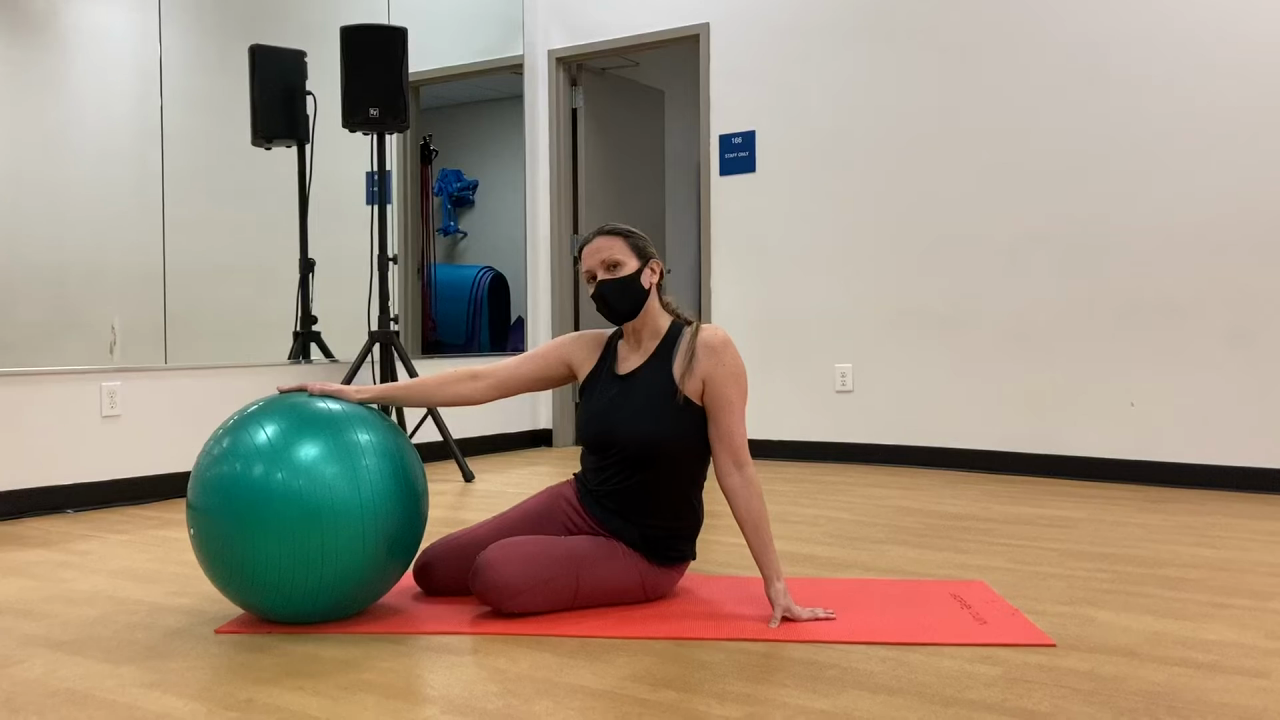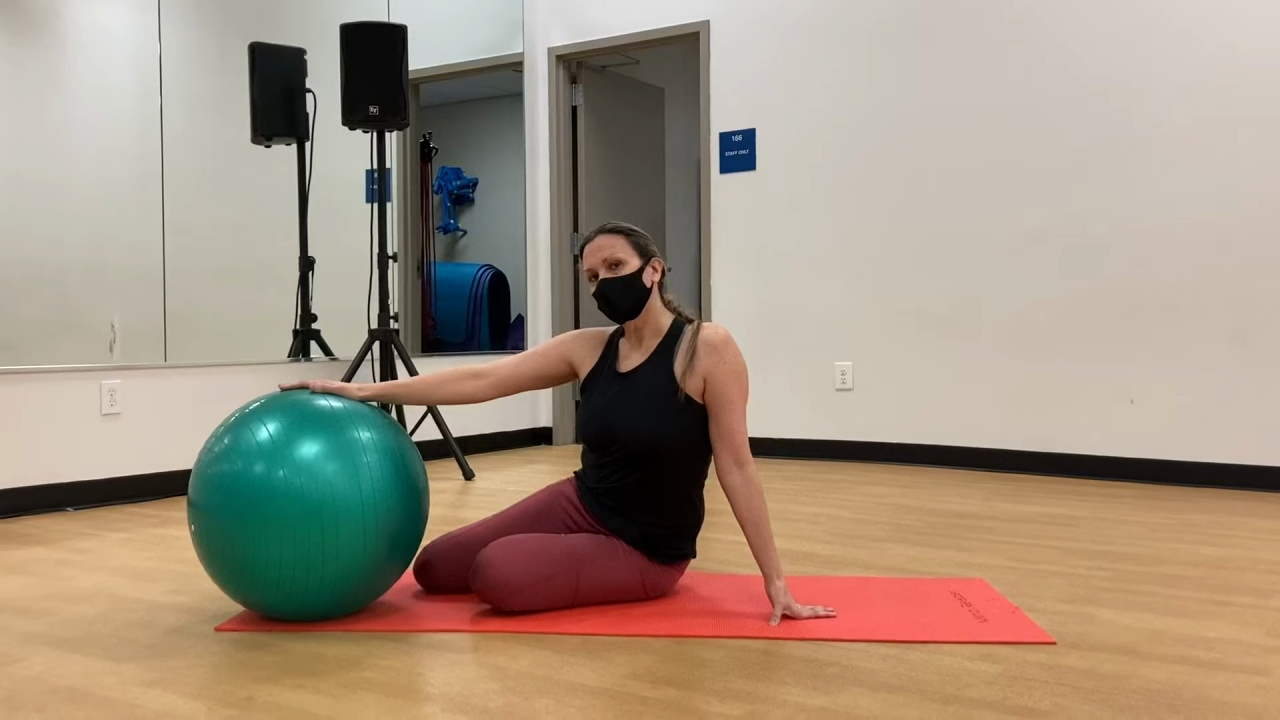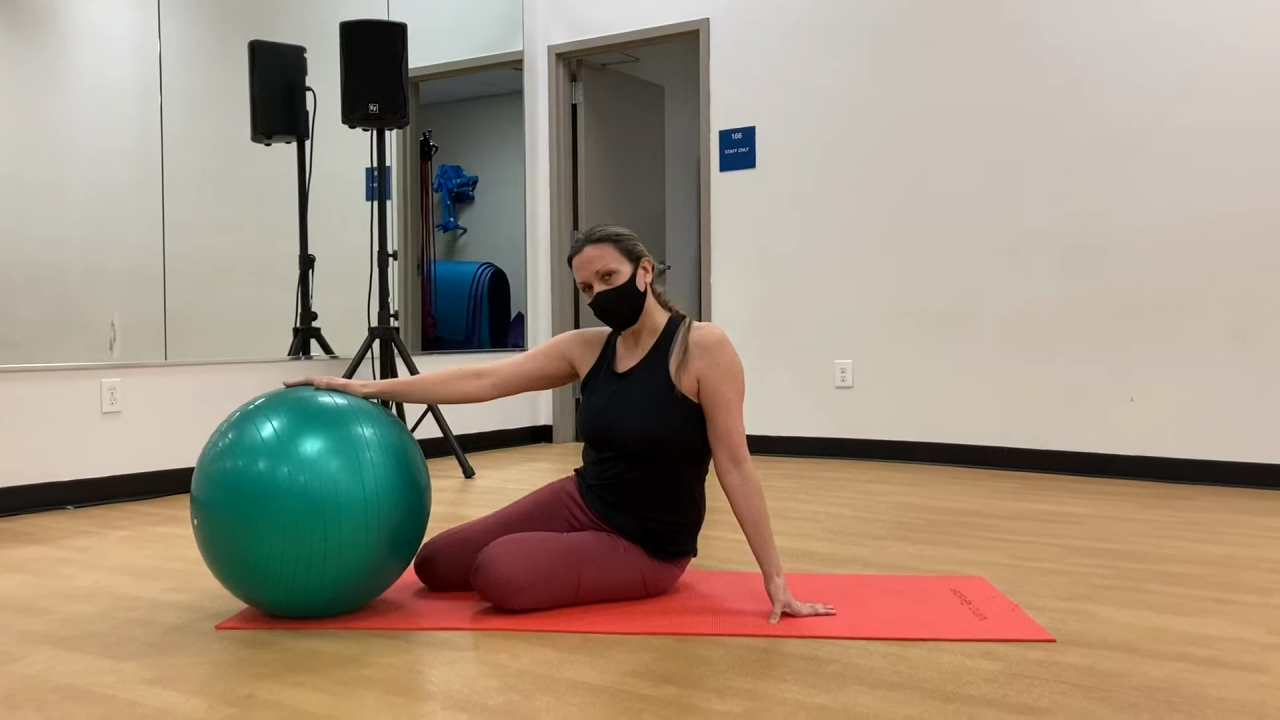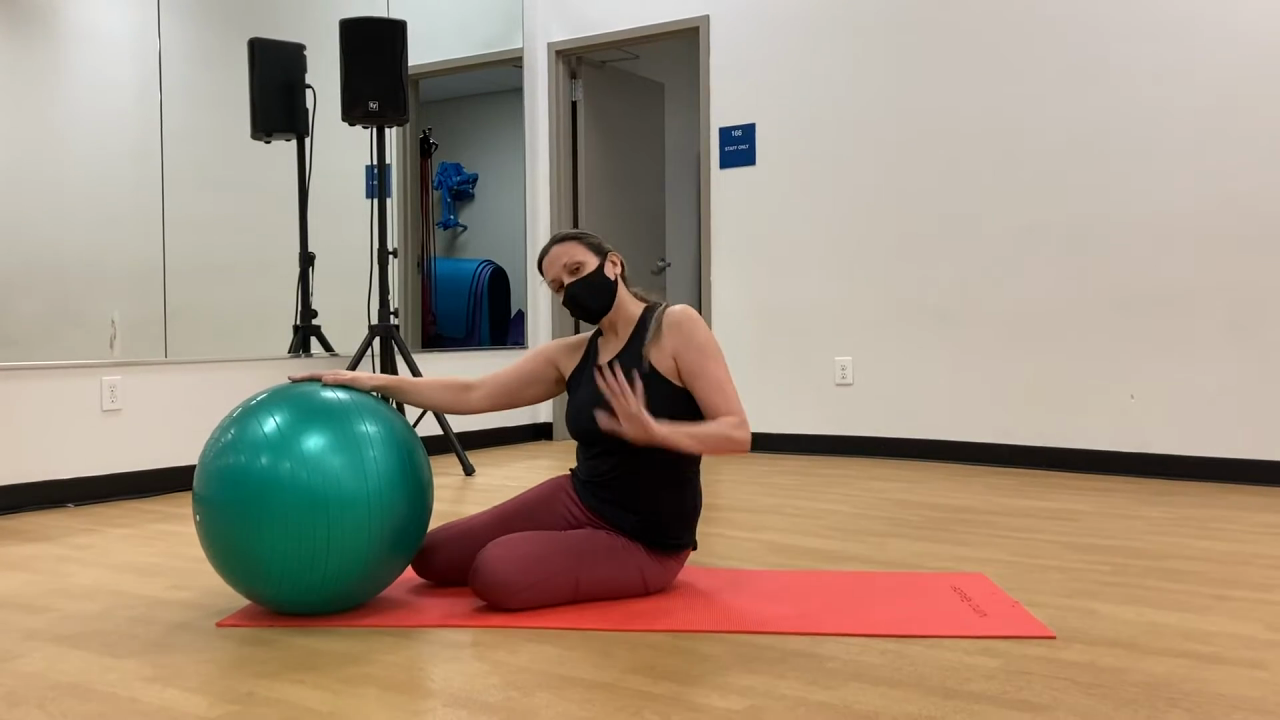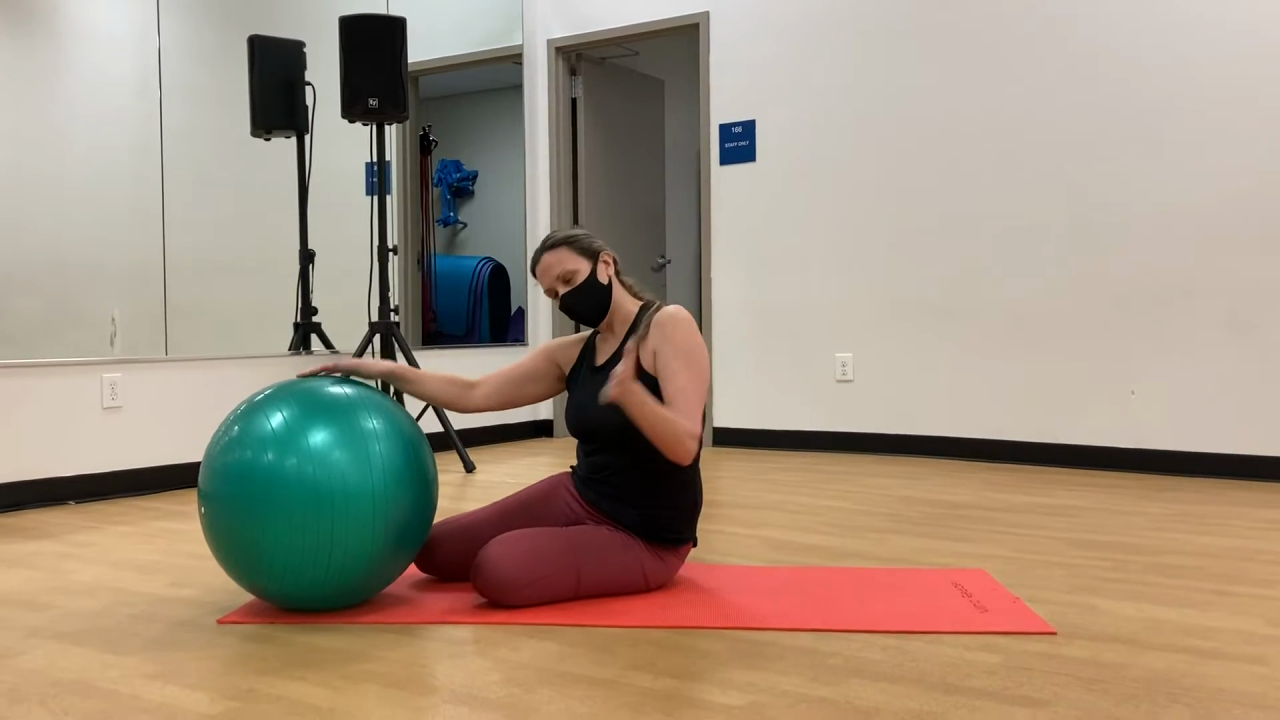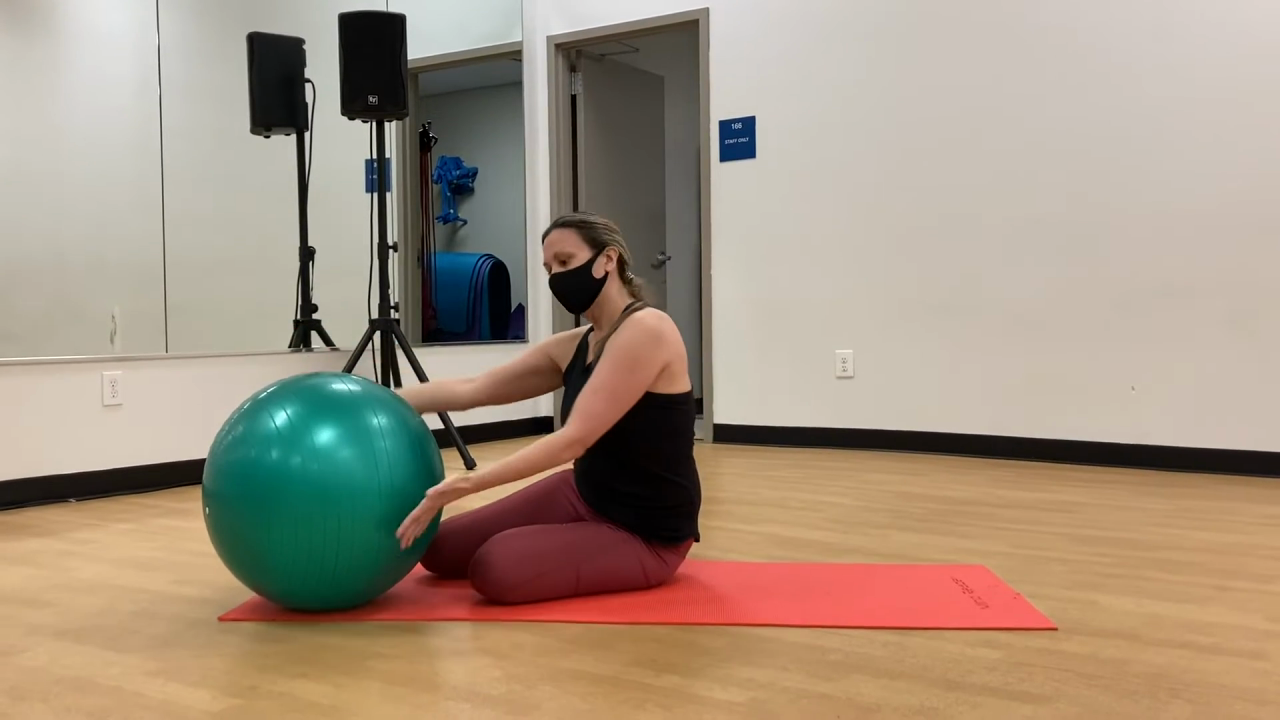
dt=0.4s
person 1, frame 1
left shoulder: (706, 349)
right shoulder: (586, 350)
left elbow: (734, 469)
right elbow: (480, 383)
left wrist: (775, 584)
right wrist: (364, 392)
left hip: (646, 551)
right hip: (579, 508)
left knee: (497, 578)
right knee: (434, 571)
left ankle: (633, 585)
right ankle: (572, 562)
person 1, frame 2
left shoulder: (708, 347)
right shoulder: (588, 349)
left elbow: (736, 468)
right elbow: (482, 381)
left wrist: (776, 583)
right wrist: (365, 390)
left hip: (647, 549)
right hip: (579, 505)
left knee: (498, 577)
right knee: (436, 569)
left ankle: (634, 584)
right ankle: (569, 560)
person 1, frame 3
left shoulder: (702, 346)
right shoulder: (586, 348)
left elbow: (735, 465)
right elbow: (482, 381)
left wrist: (775, 578)
right wrist: (369, 386)
left hip: (648, 547)
right hip: (581, 503)
left knee: (499, 575)
right knee: (436, 565)
left ankle: (632, 582)
right ankle: (578, 558)
person 1, frame 4
left shoulder: (675, 326)
right shoulder: (568, 356)
left elbow: (736, 433)
right elbow: (472, 395)
left wrist: (654, 432)
right wrist: (372, 381)
left hip: (646, 541)
right hip: (577, 501)
left knee: (495, 574)
right knee: (433, 557)
left ankle: (627, 574)
right ankle: (577, 554)
person 1, frame 5
left shoulder: (670, 326)
right shoulder: (571, 353)
left elbow: (684, 447)
right elbow: (475, 395)
left wrist: (629, 393)
right wrist: (382, 369)
left hip: (645, 538)
right hip: (581, 499)
left knee: (498, 572)
right knee: (436, 552)
right ankle: (576, 551)
person 1, frame 6
left shoulder: (646, 331)
right shoulder: (571, 347)
left elbow: (574, 439)
right elbow: (472, 389)
left wrist: (464, 484)
left hip: (645, 536)
left knee: (495, 569)
right knee: (439, 550)
